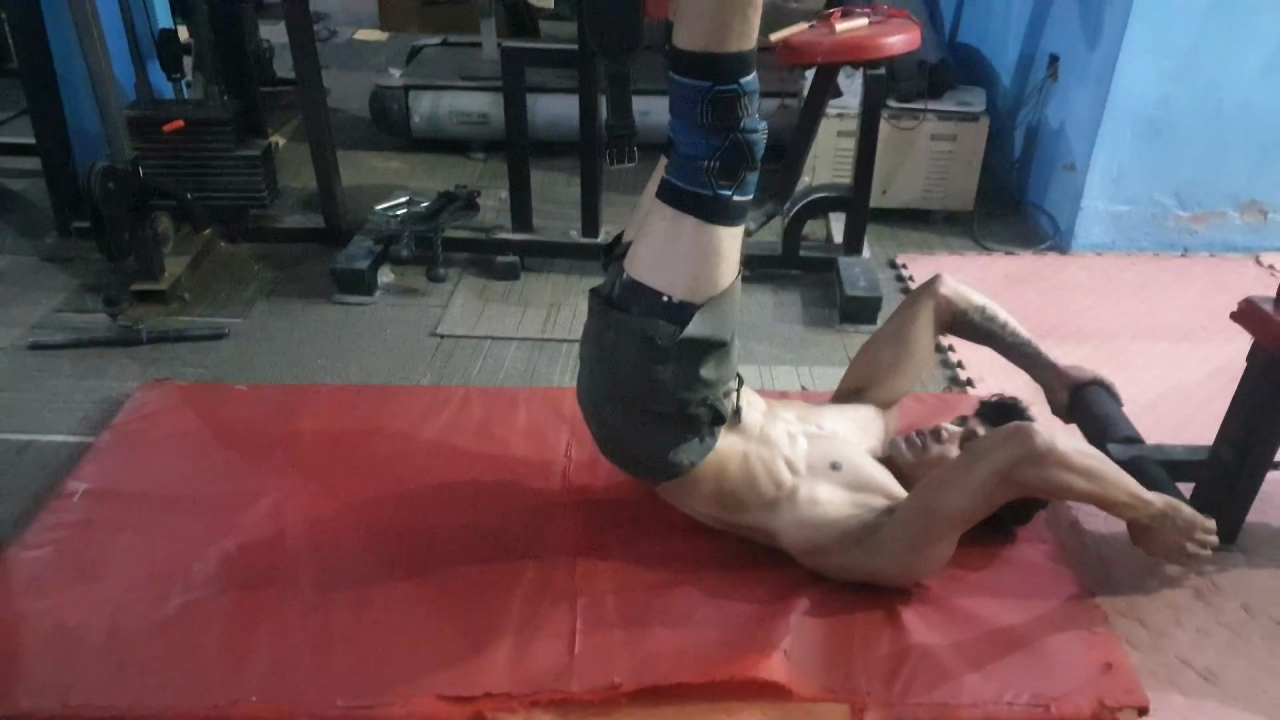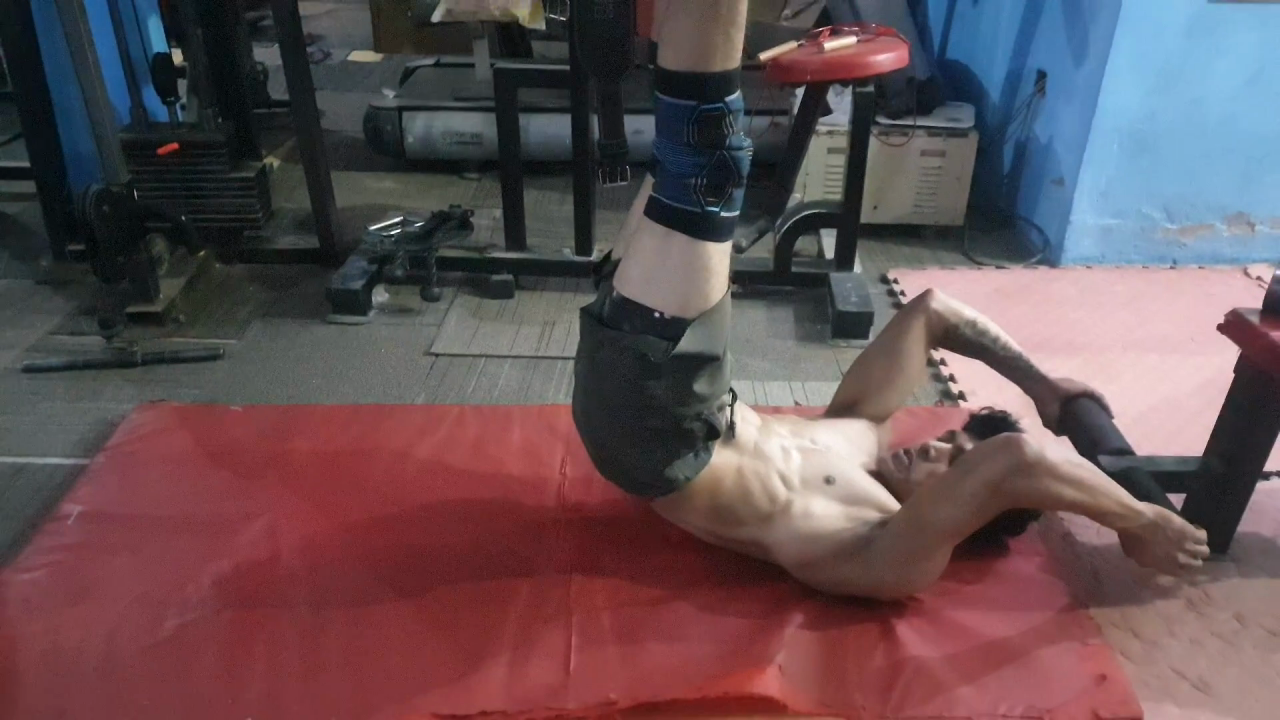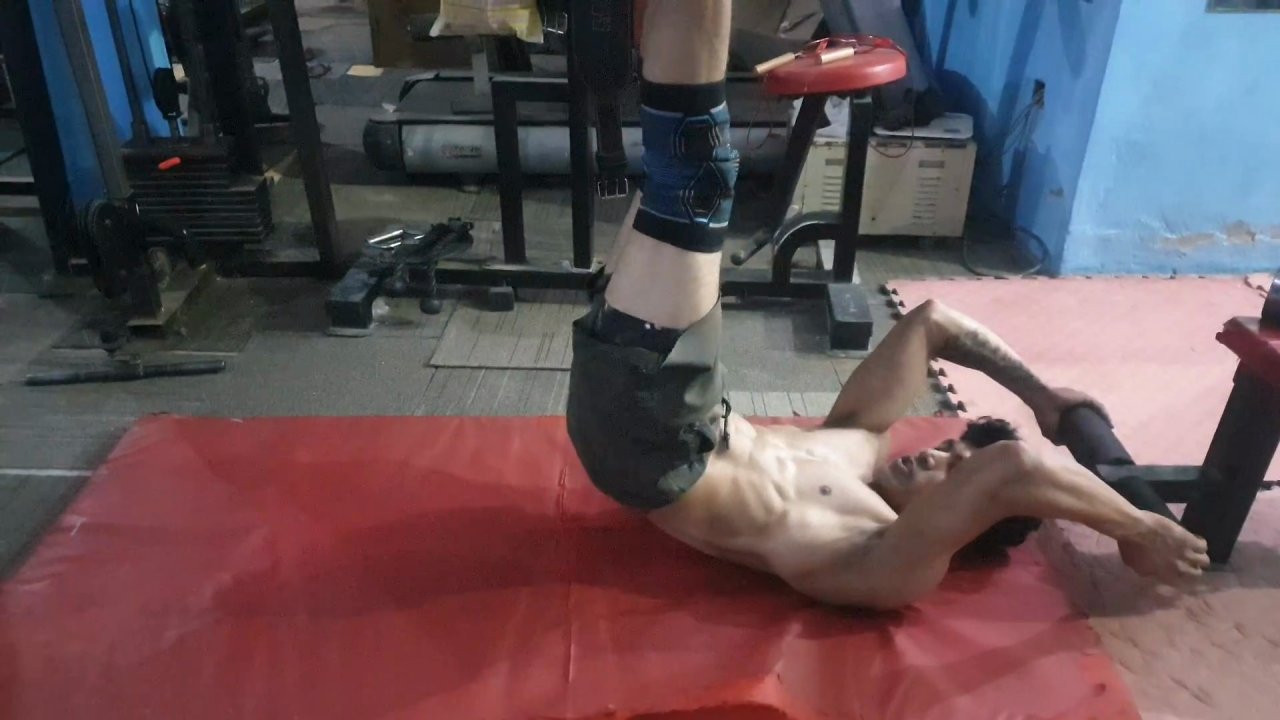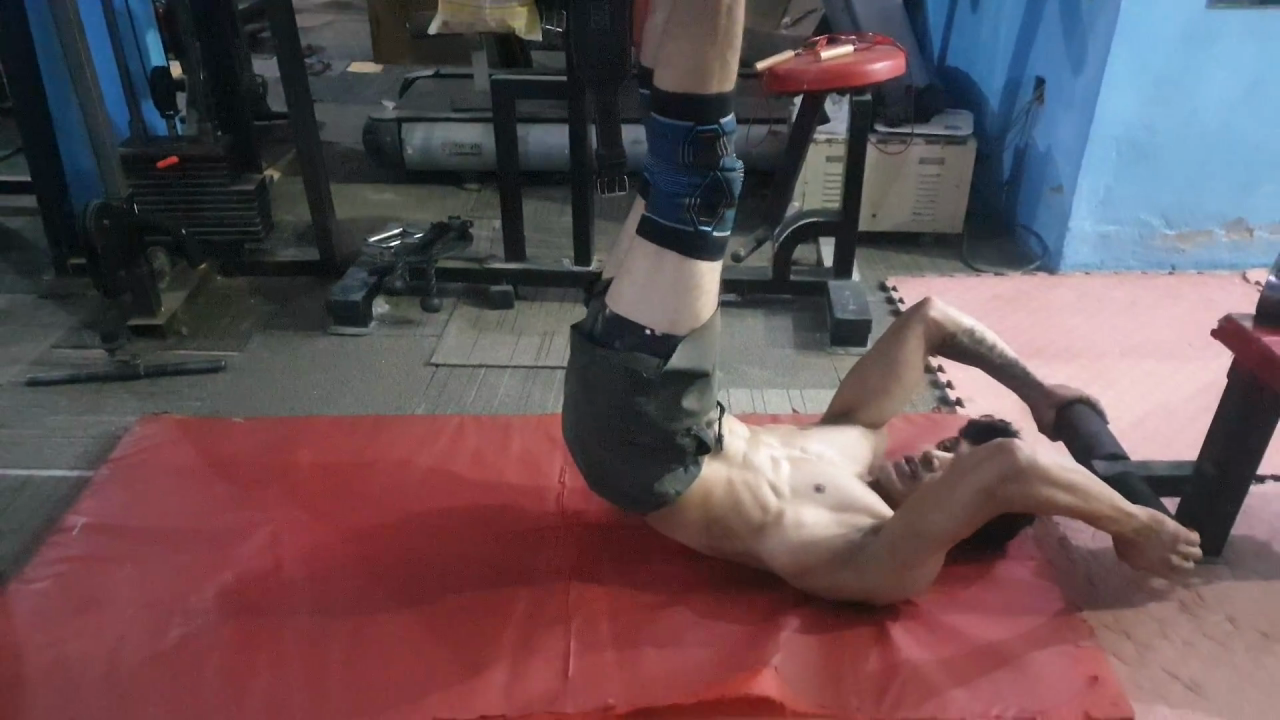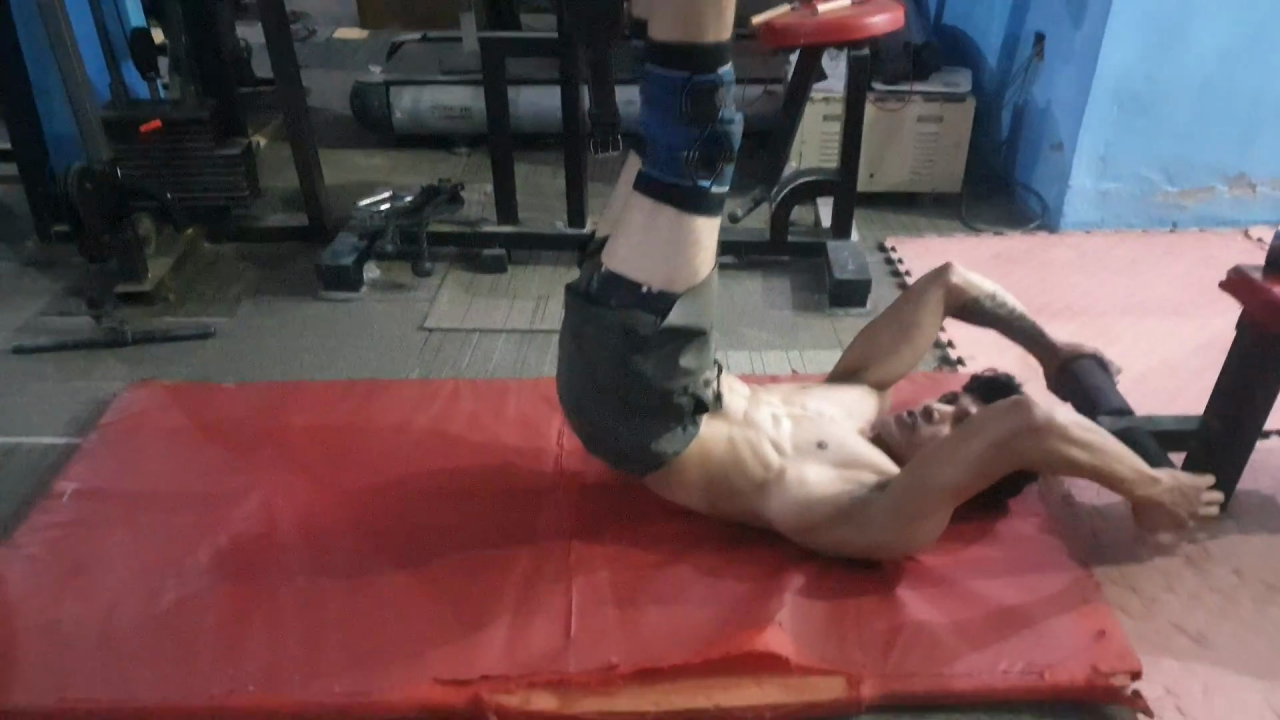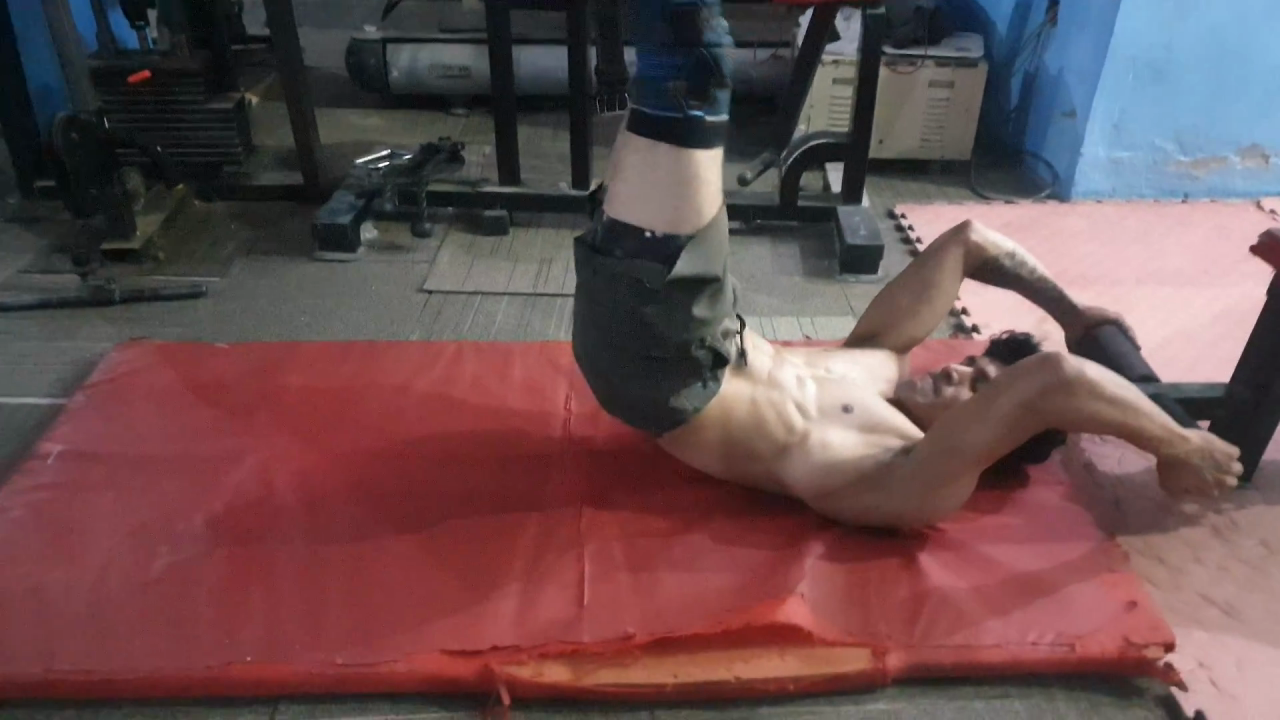
dt=0.4s
person 1, frame 1
right shoulder: (867, 423)
right elbow: (941, 296)
left wrist: (1149, 513)
right wrist: (1050, 372)
left hip: (654, 408)
right hip: (650, 370)
person 1, frame 2
left shoulder: (899, 560)
right shoulder: (859, 438)
right elbow: (932, 312)
left wrist: (1141, 522)
right wrist: (1042, 385)
left hip: (647, 419)
right hip: (637, 369)
person 1, frame 3
right shoulder: (858, 448)
right elbow: (932, 321)
left wrist: (1141, 531)
right wrist: (1042, 395)
left hip: (641, 432)
right hip: (638, 403)
person 1, frame 4
left shoulder: (895, 566)
right shoulder: (855, 444)
right elbow: (929, 319)
left wrist: (1135, 526)
right wrist: (1037, 392)
left hip: (637, 437)
right hip: (631, 398)
person 1, frame 5
left shoulder: (899, 520)
right shoulder: (859, 403)
right elbow: (948, 283)
left wrist: (1151, 489)
right wrist: (1050, 350)
left hip: (633, 395)
right hip: (627, 361)
person 1, frame 6
left shoulder: (925, 487)
right shoulder: (878, 367)
right elbow: (968, 241)
left wrist: (1180, 448)
right wrist: (1072, 313)
left hip: (654, 357)
right hip: (647, 316)
